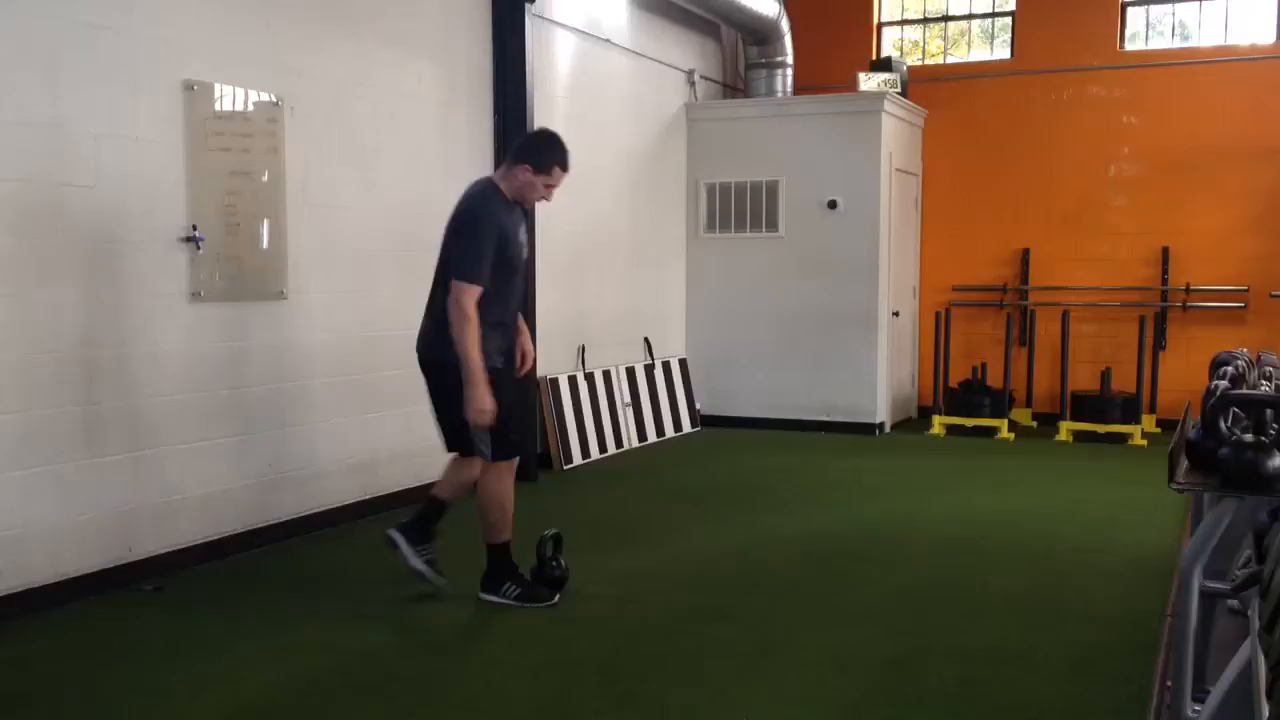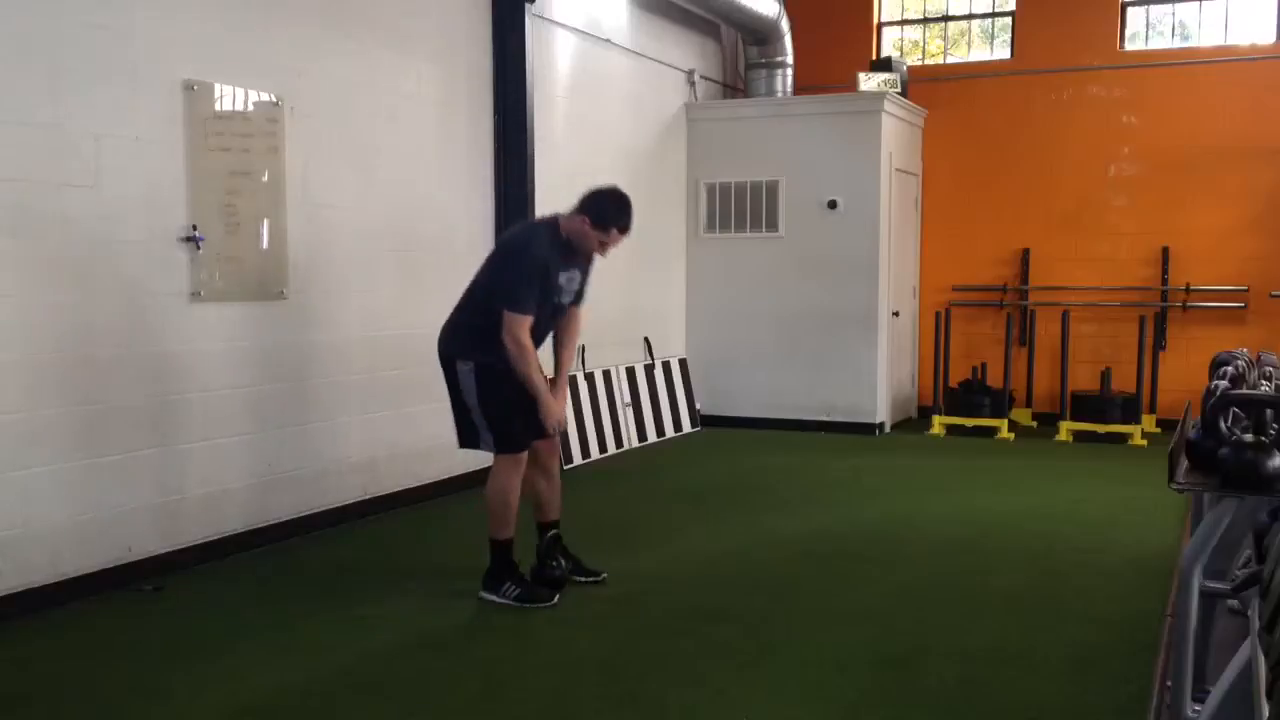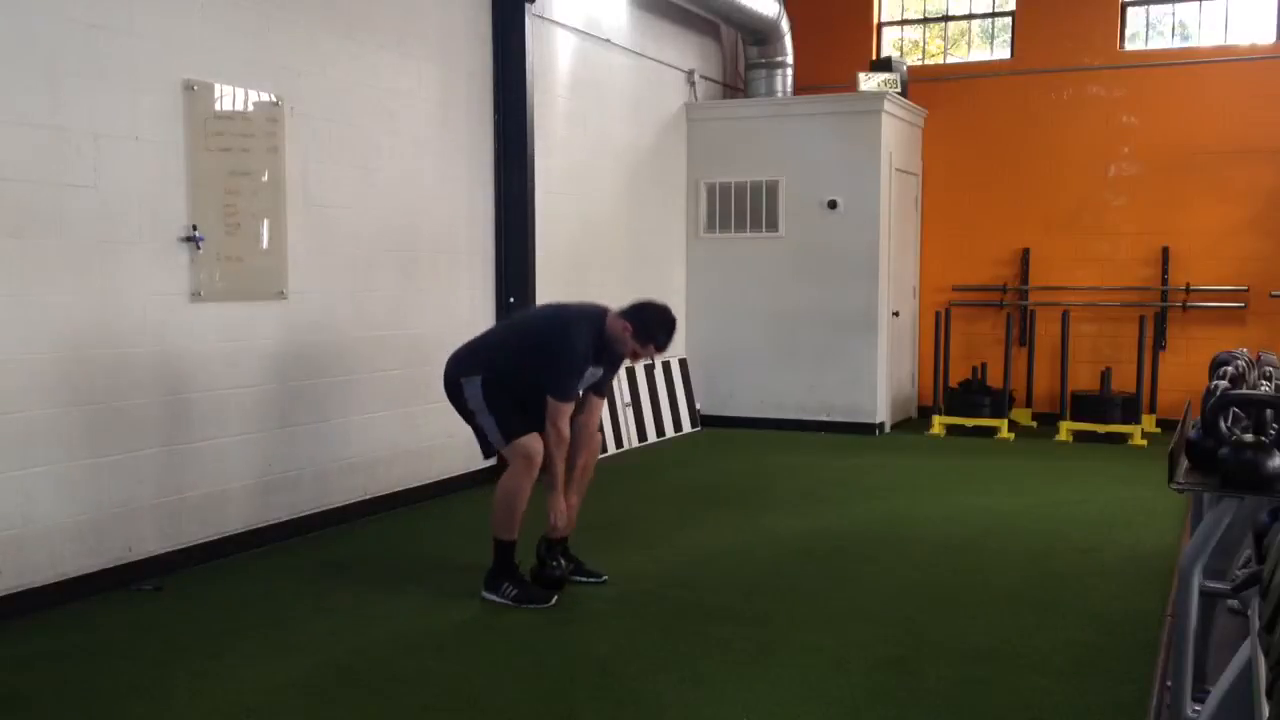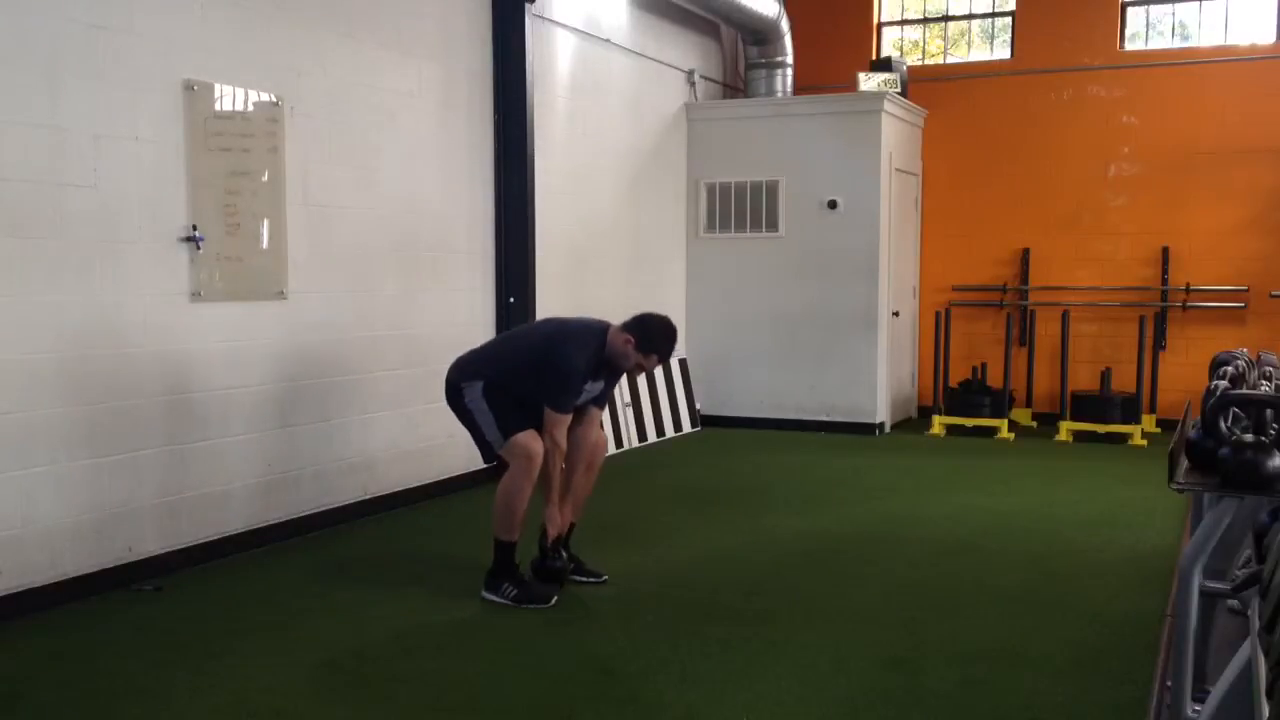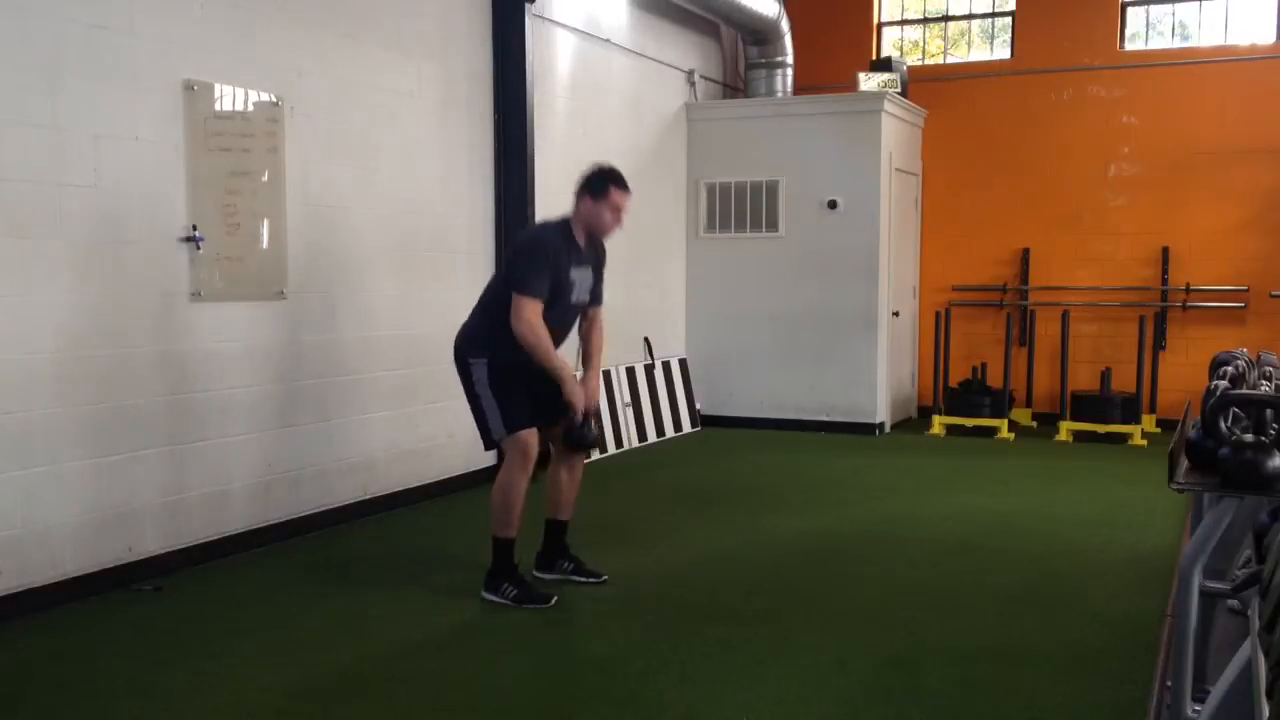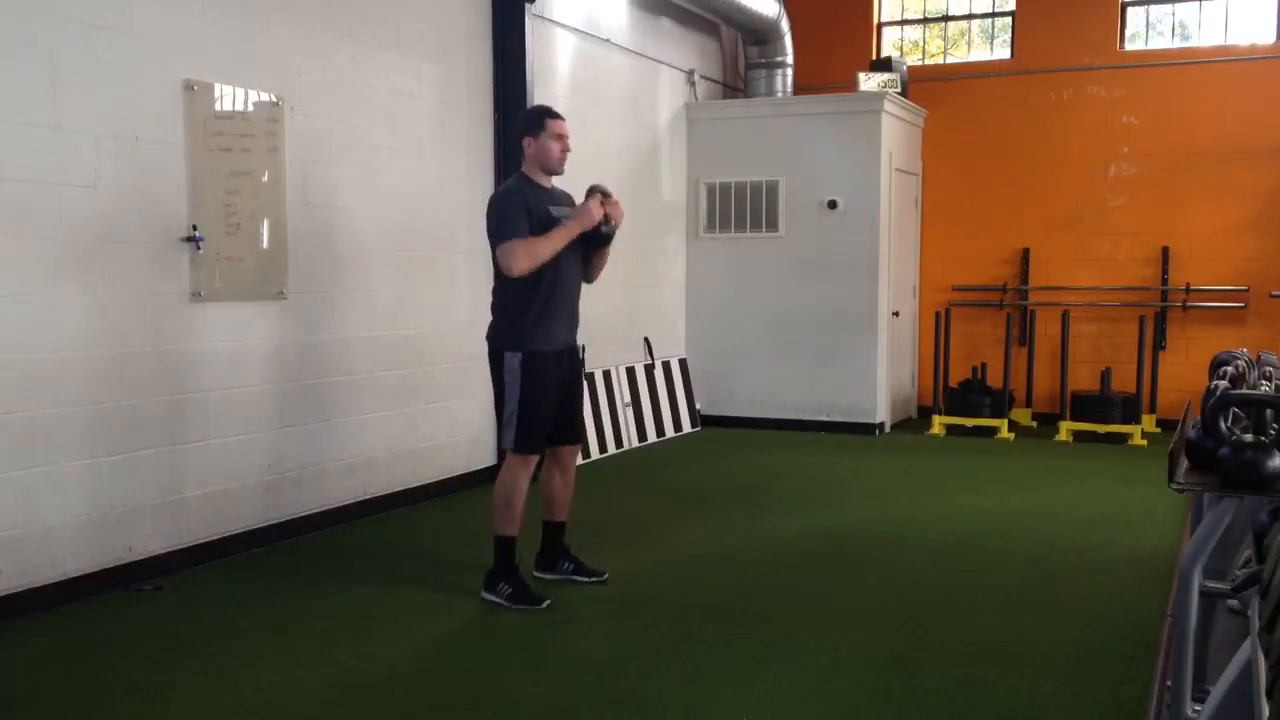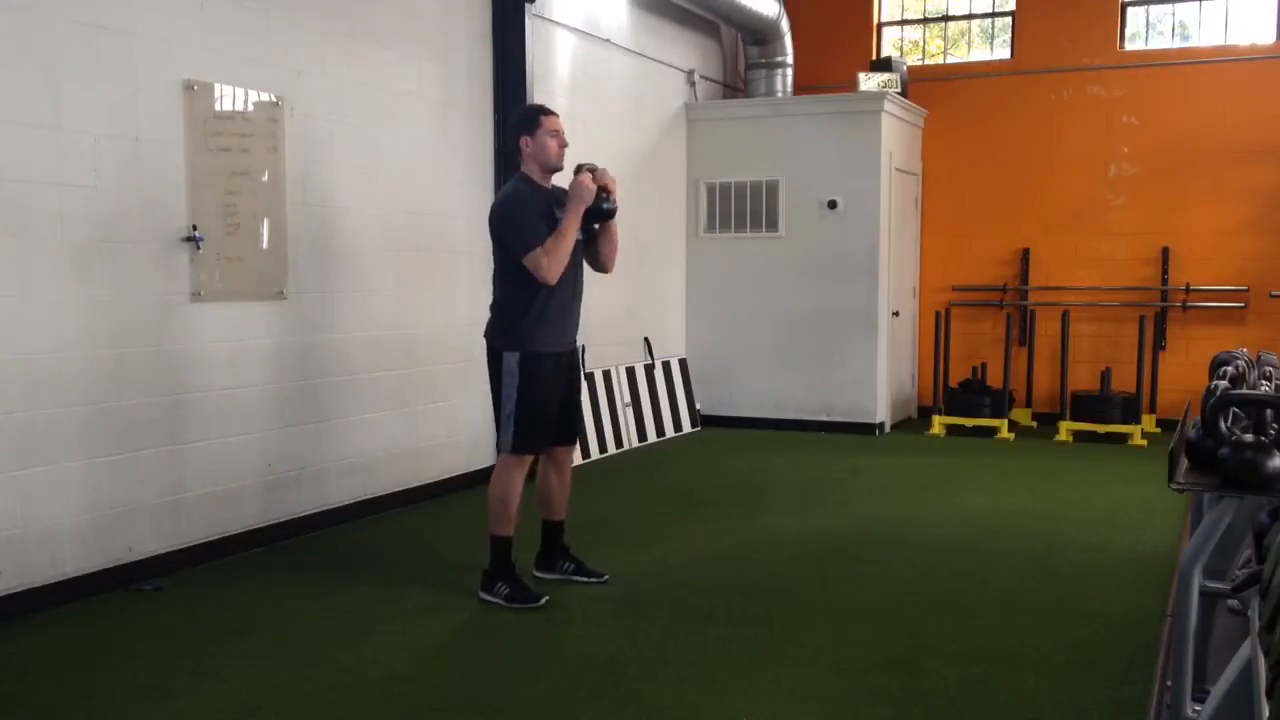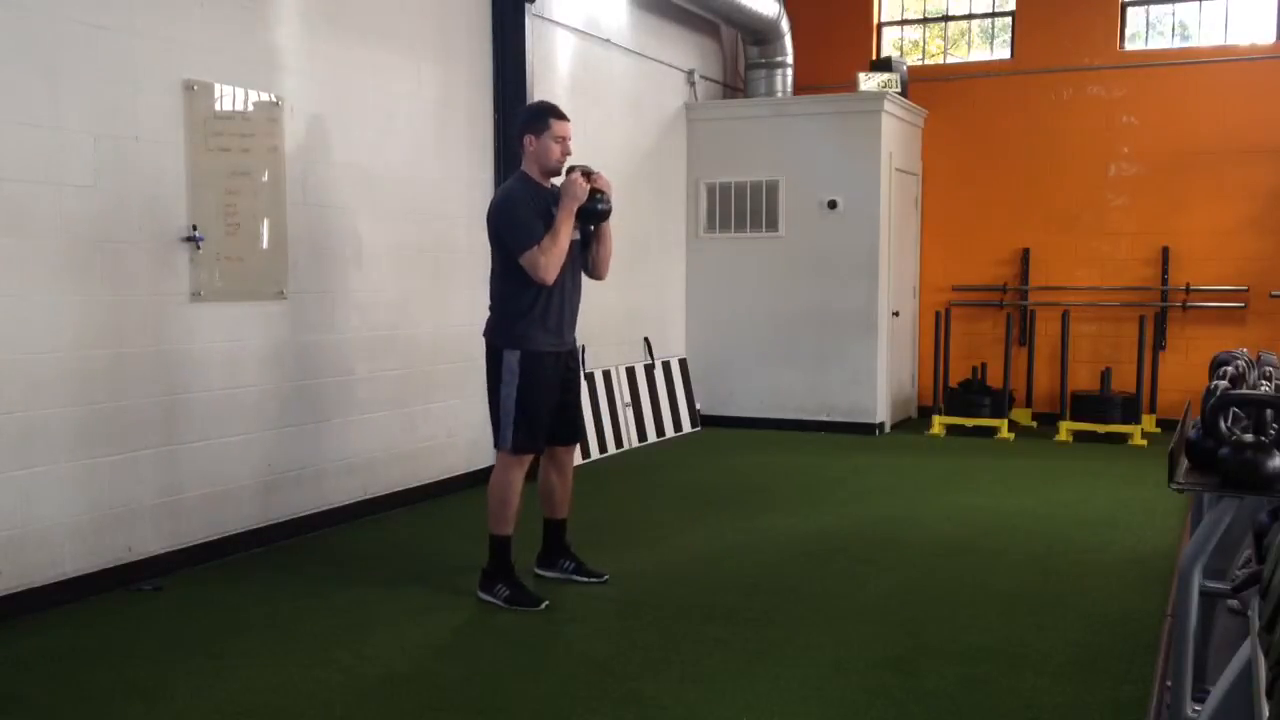
dt=0.4s
person 1, frame 1
left shoulder: (509, 205)
right shoulder: (482, 213)
right elbow: (462, 305)
left wrist: (520, 329)
right wrist: (476, 385)
left hip: (489, 349)
right hip: (462, 354)
left knee: (489, 452)
right knee: (501, 459)
left ankle: (418, 530)
right ankle: (500, 575)
person 1, frame 2
left shoulder: (580, 253)
right shoulder: (530, 248)
left elbow: (569, 318)
right elbow: (514, 334)
left wrist: (560, 388)
right wrist: (544, 399)
left hip: (513, 353)
right hip: (475, 355)
left knee: (546, 447)
right knee: (513, 453)
left ankle: (551, 554)
right ankle: (499, 574)
person 1, frame 3
left shoulder: (611, 343)
right shoulder: (574, 339)
left elbow: (588, 416)
right elbow: (558, 425)
left wrist: (572, 491)
right wrist: (556, 494)
right hip: (475, 377)
left knee: (590, 444)
right knee: (529, 452)
left ankle: (555, 551)
right ankle: (501, 574)
person 1, frame 4
left shoulder: (613, 357)
right shoulder: (574, 354)
left elbow: (586, 427)
right elbow: (554, 437)
left wrist: (567, 502)
right wrist: (552, 506)
right hip: (476, 384)
left knee: (596, 446)
right knee: (530, 453)
left ankle: (558, 552)
right ankle: (501, 575)
person 1, frame 5
left shoulder: (593, 252)
right shoulder: (543, 246)
left elbow: (591, 318)
right elbow: (525, 324)
left wrist: (591, 380)
right wrist: (565, 382)
left hip: (534, 358)
right hip: (489, 353)
right knee: (523, 448)
left ankle: (553, 553)
right ankle: (500, 575)
person 1, frame 6
left shoulder: (564, 200)
right shoulder: (511, 198)
left elbow: (587, 271)
right elbow: (513, 263)
left wrist: (604, 229)
right wrist: (573, 223)
left hip: (562, 345)
right hip: (522, 349)
left knee: (565, 451)
right knee: (523, 455)
left ankle: (553, 554)
right ankle: (501, 574)
person 1, frame 7
left shoulder: (565, 198)
right shoulder: (515, 201)
left elbow: (605, 262)
right elbow: (548, 269)
right wrist: (576, 207)
left hip: (561, 345)
right hip: (522, 348)
left knee: (560, 450)
right knee: (517, 454)
left ankle: (552, 553)
right ankle: (497, 574)
person 1, frame 8
left shoulder: (563, 197)
right shoulder: (514, 199)
left elbow: (598, 269)
right elbow: (544, 269)
right wrist: (569, 206)
left hip: (561, 345)
right hip: (520, 347)
left knee: (562, 449)
right knee: (517, 454)
left ankle: (554, 552)
right ankle: (496, 573)
